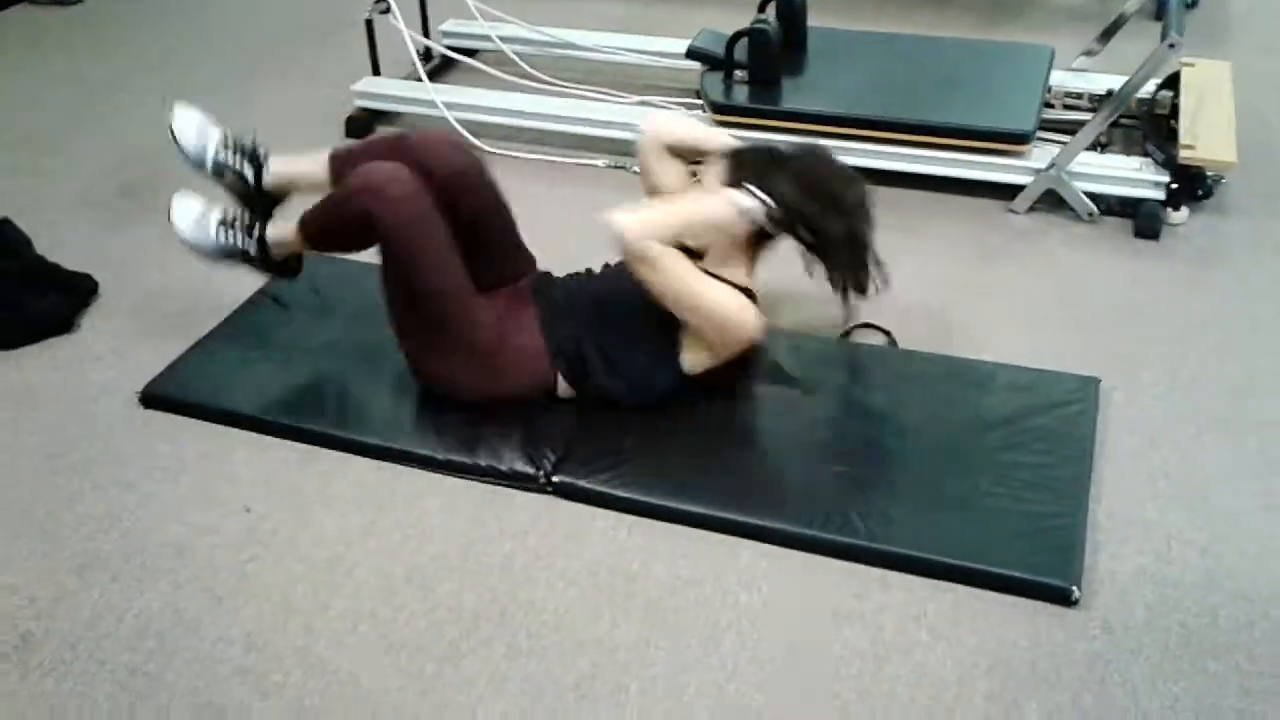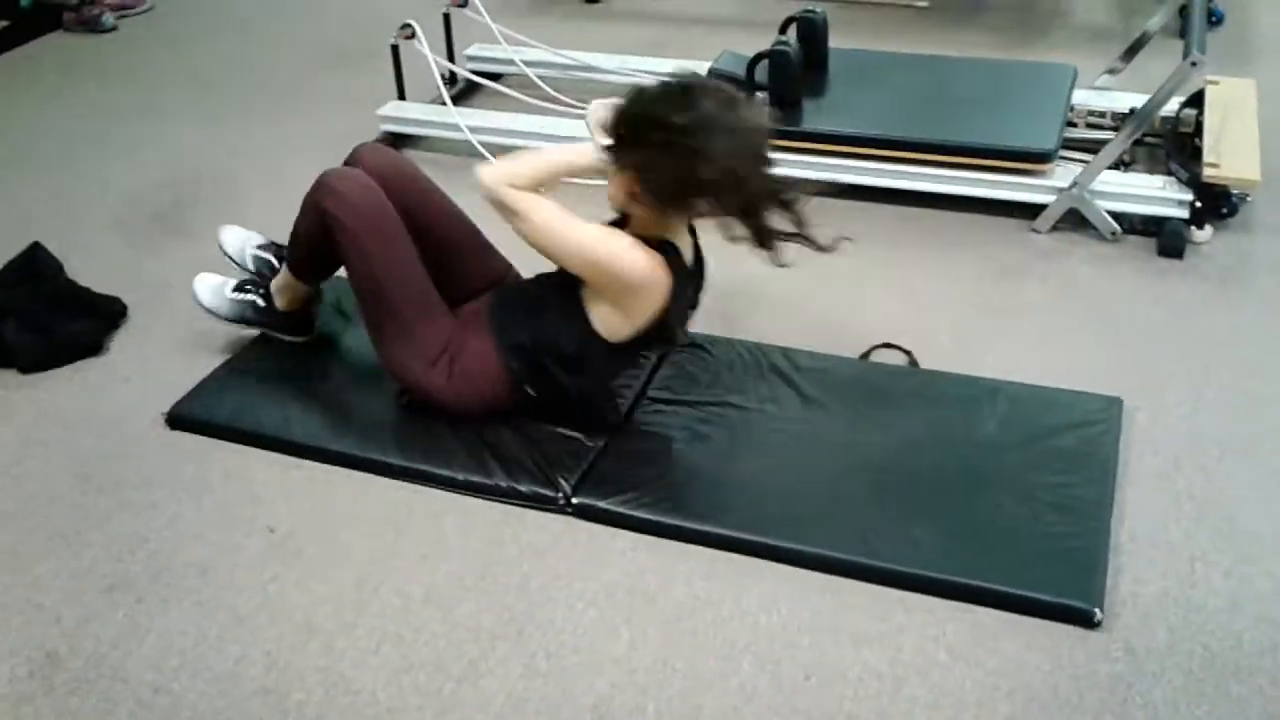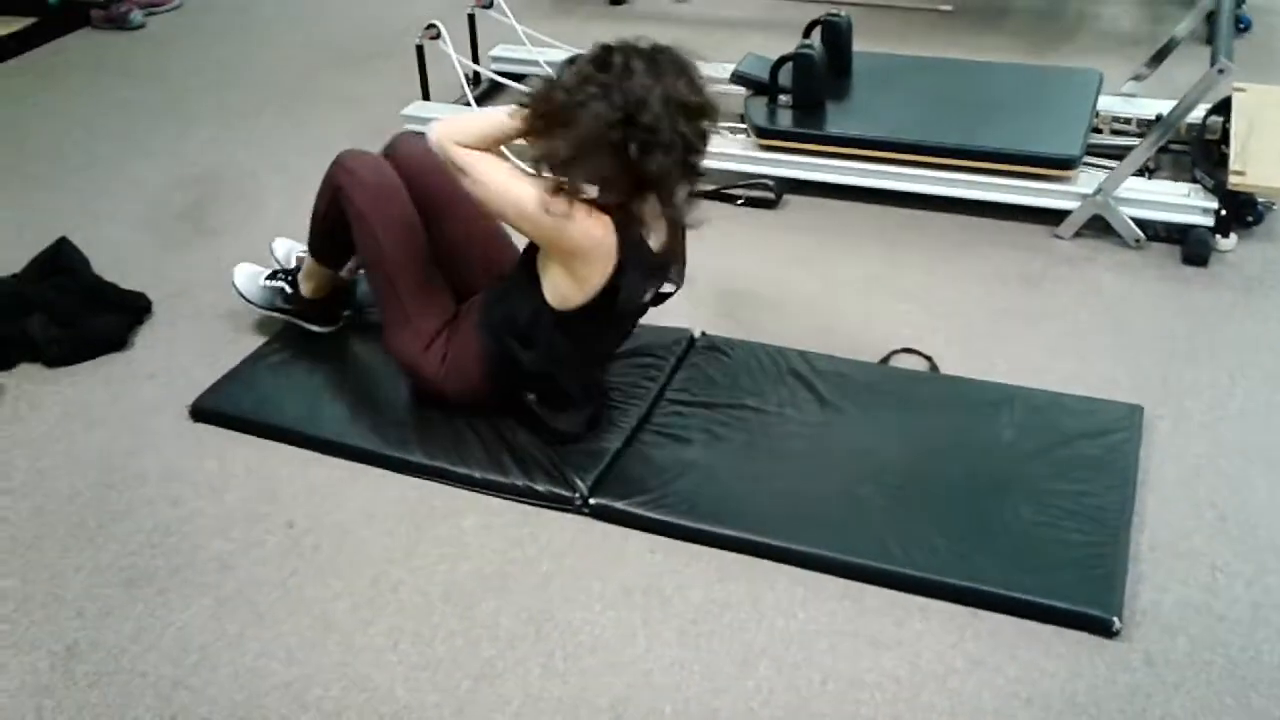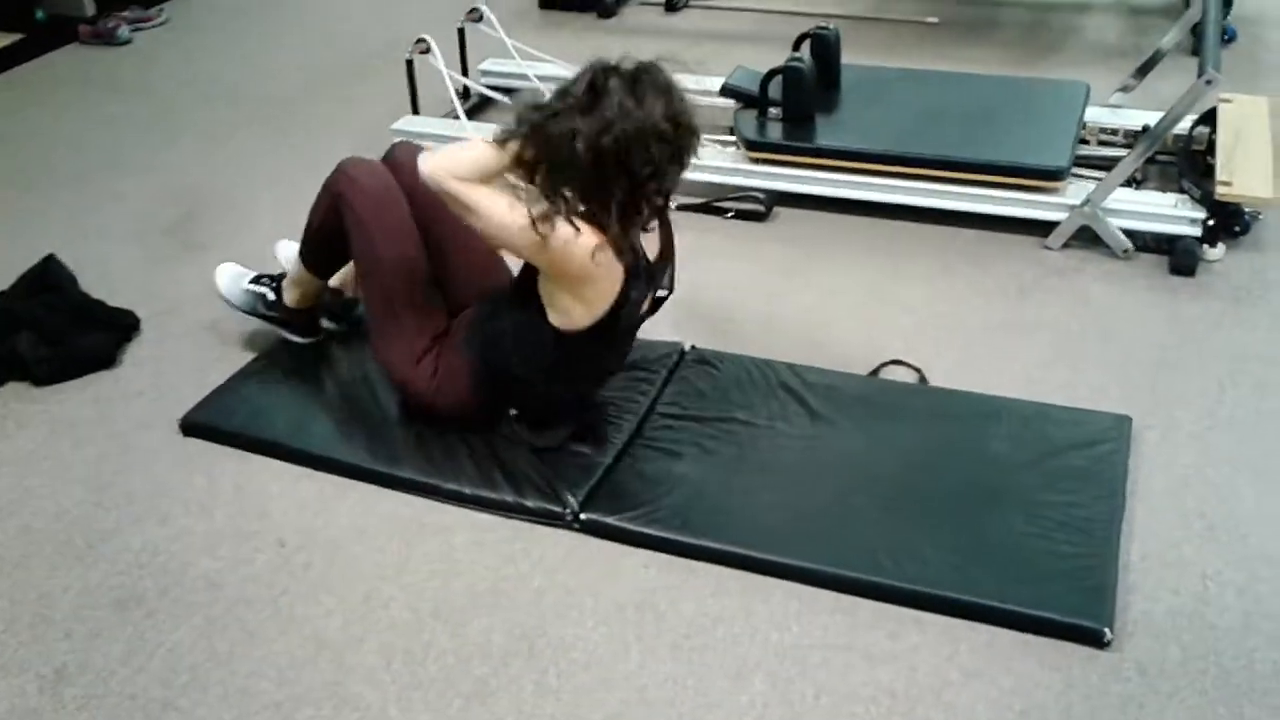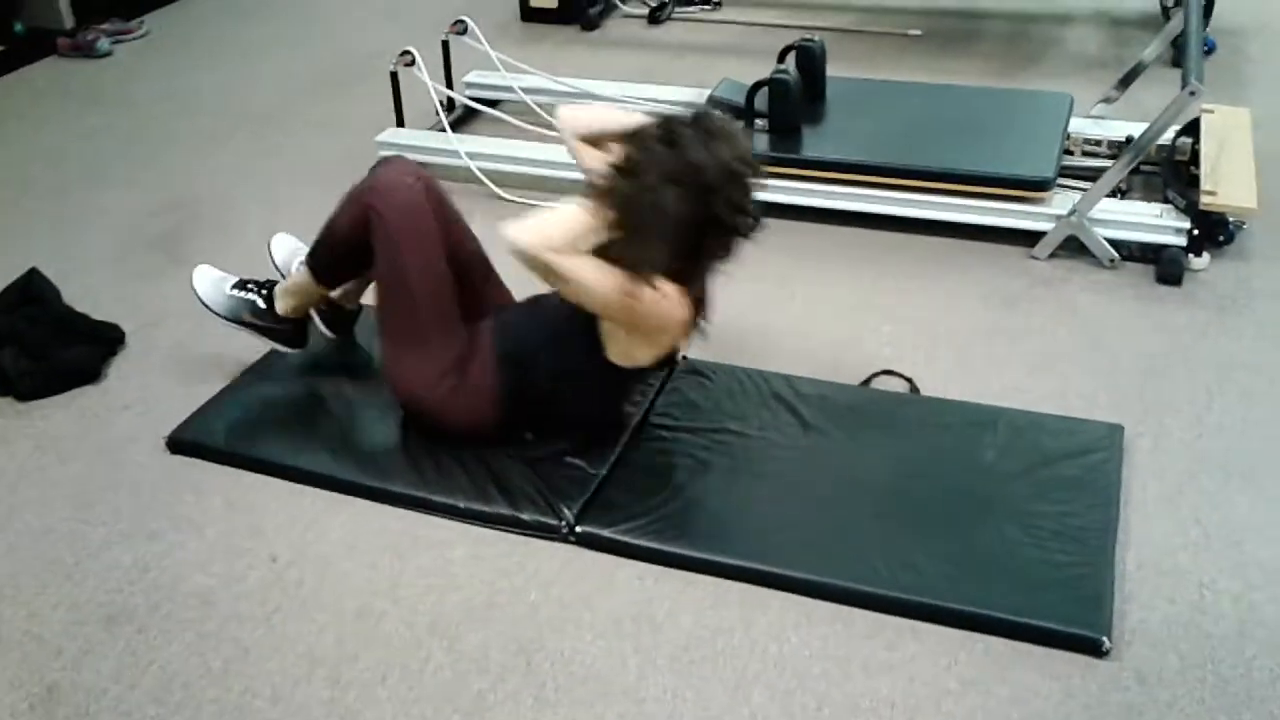
dt=0.2s
person 1, frame 1
left shoulder: (733, 320)
right shoulder: (703, 245)
left elbow: (627, 227)
right elbow: (653, 131)
left wrist: (730, 202)
right wrist: (743, 160)
left hip: (493, 361)
right hip: (524, 299)
left knee: (384, 186)
right knee: (436, 153)
left ankle: (266, 244)
right ankle: (263, 176)
person 1, frame 2
left shoulder: (640, 270)
right shoulder: (670, 229)
left elbow: (497, 183)
right elbow: (602, 116)
left wrist: (601, 155)
left hip: (457, 369)
right hip: (501, 309)
left knee: (342, 188)
right knee: (373, 162)
left ankle: (280, 305)
right ankle: (293, 260)
person 1, frame 3
left shoulder: (584, 233)
right shoulder: (657, 209)
left elbow: (448, 139)
left wrist: (536, 116)
left hip: (455, 359)
right hip: (502, 309)
left knee: (356, 171)
right knee: (405, 153)
left ankle: (312, 296)
right ankle: (333, 266)
person 1, frame 4
left shoulder: (582, 253)
right shoulder: (643, 216)
left elbow: (439, 171)
left wrist: (528, 143)
left hip: (449, 375)
right hip: (493, 326)
left knee: (358, 179)
right knee: (398, 163)
left ankle: (294, 303)
right ankle: (334, 291)
person 1, frame 5
left shoulder: (660, 303)
right shoulder: (677, 247)
left elbow: (527, 240)
right elbow: (570, 121)
left wrist: (613, 204)
right wrist: (655, 135)
left hip: (461, 390)
right hip: (501, 337)
left knee: (389, 191)
right knee: (400, 172)
left ankle: (283, 309)
right ankle: (335, 299)
